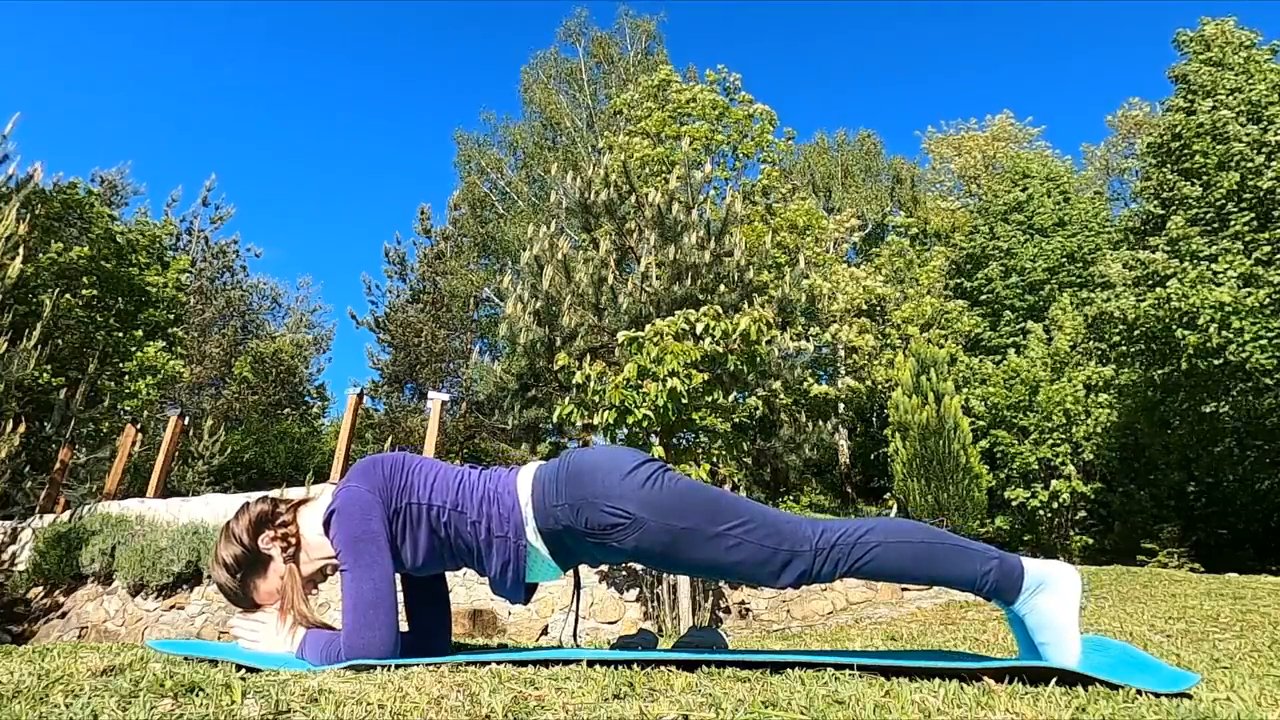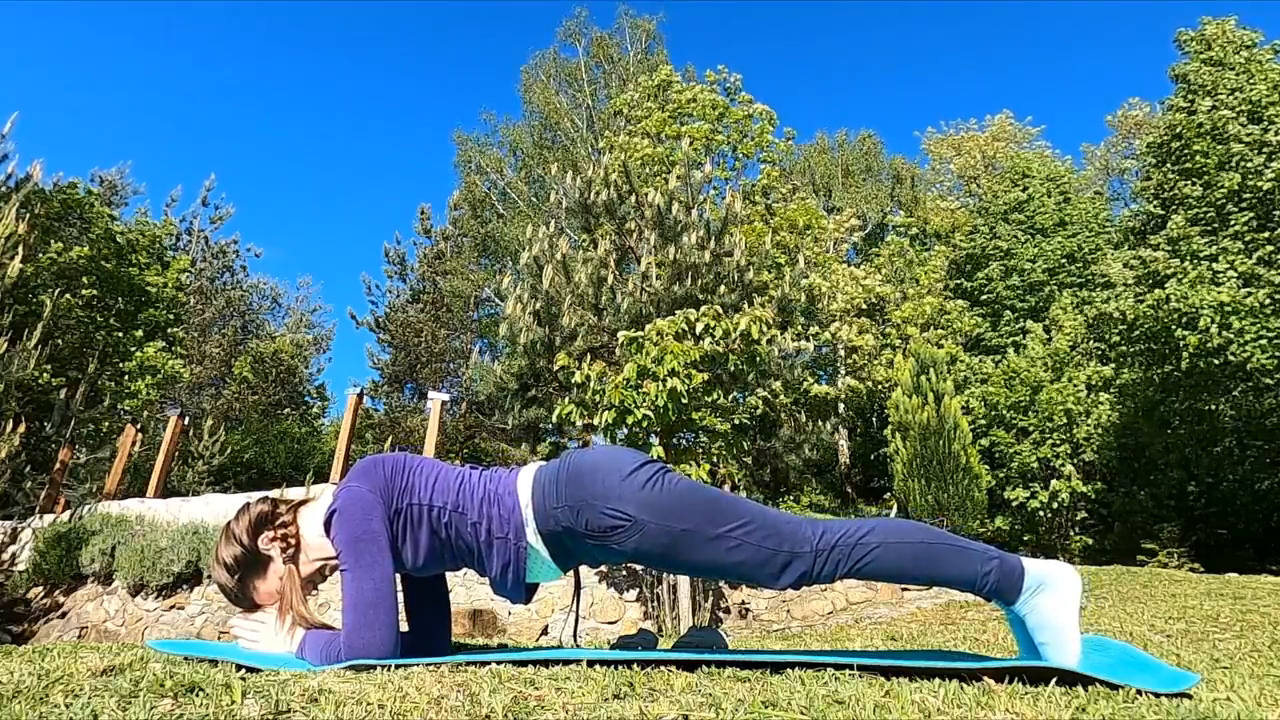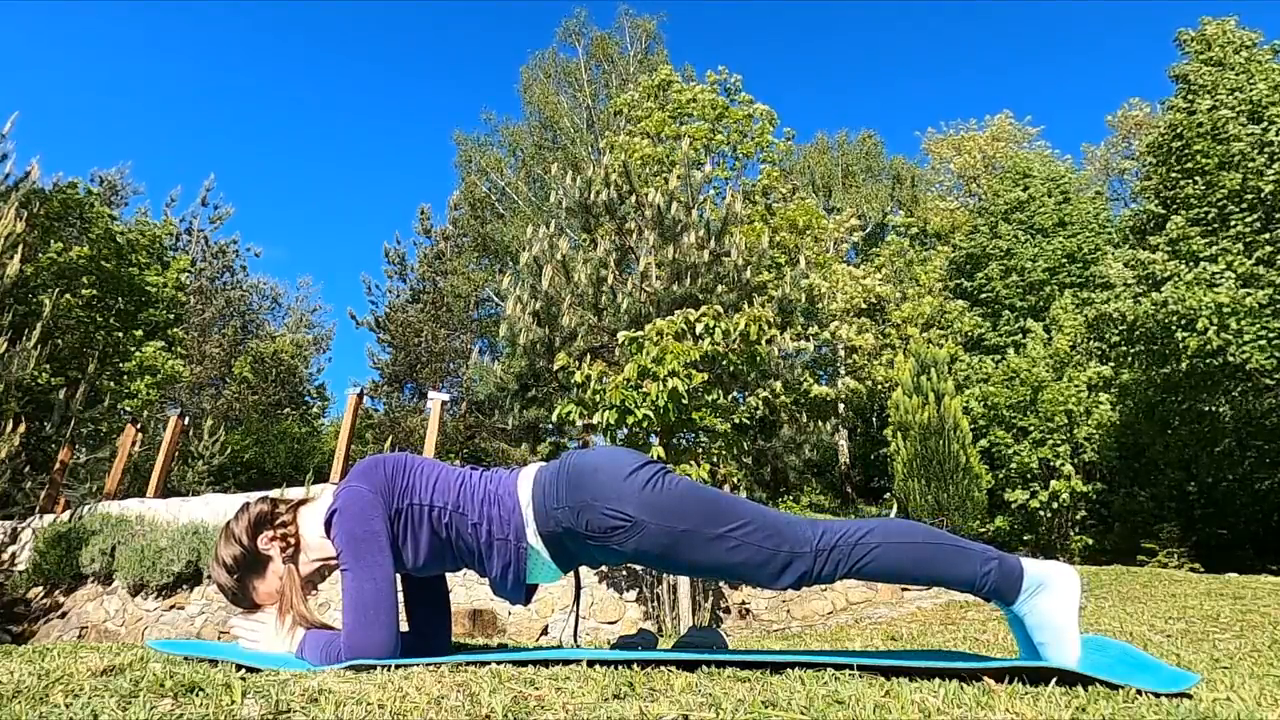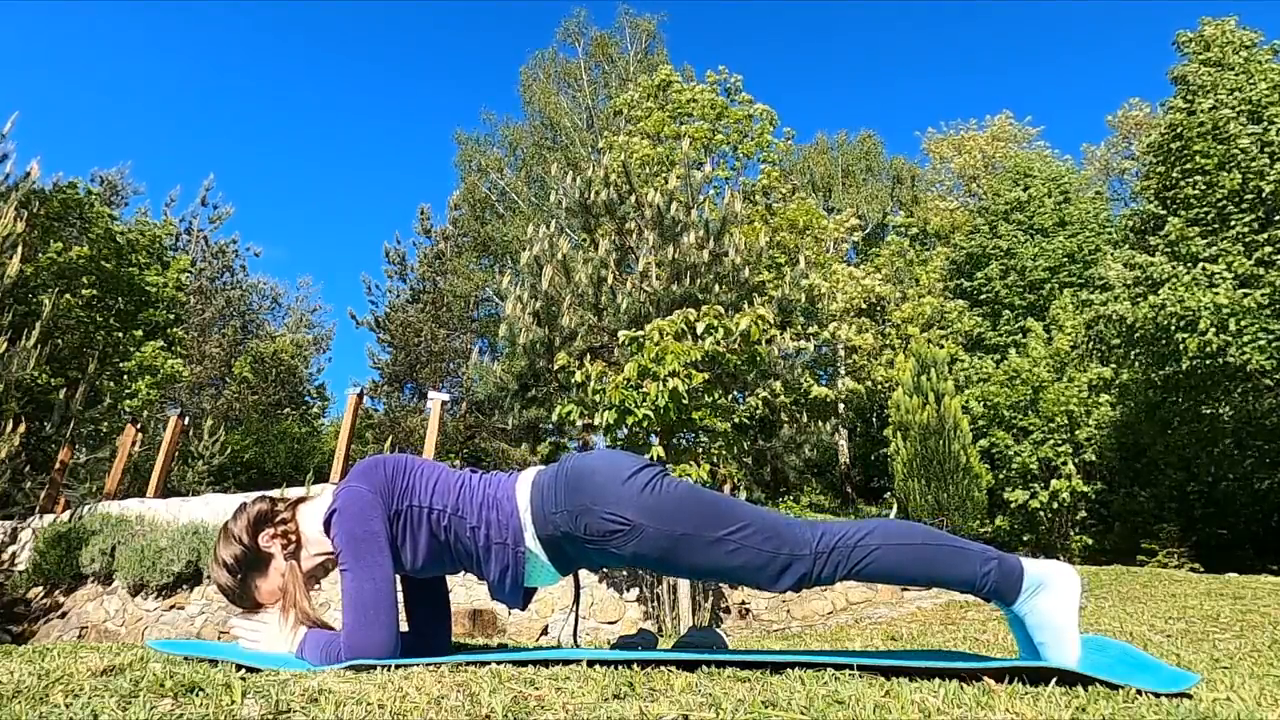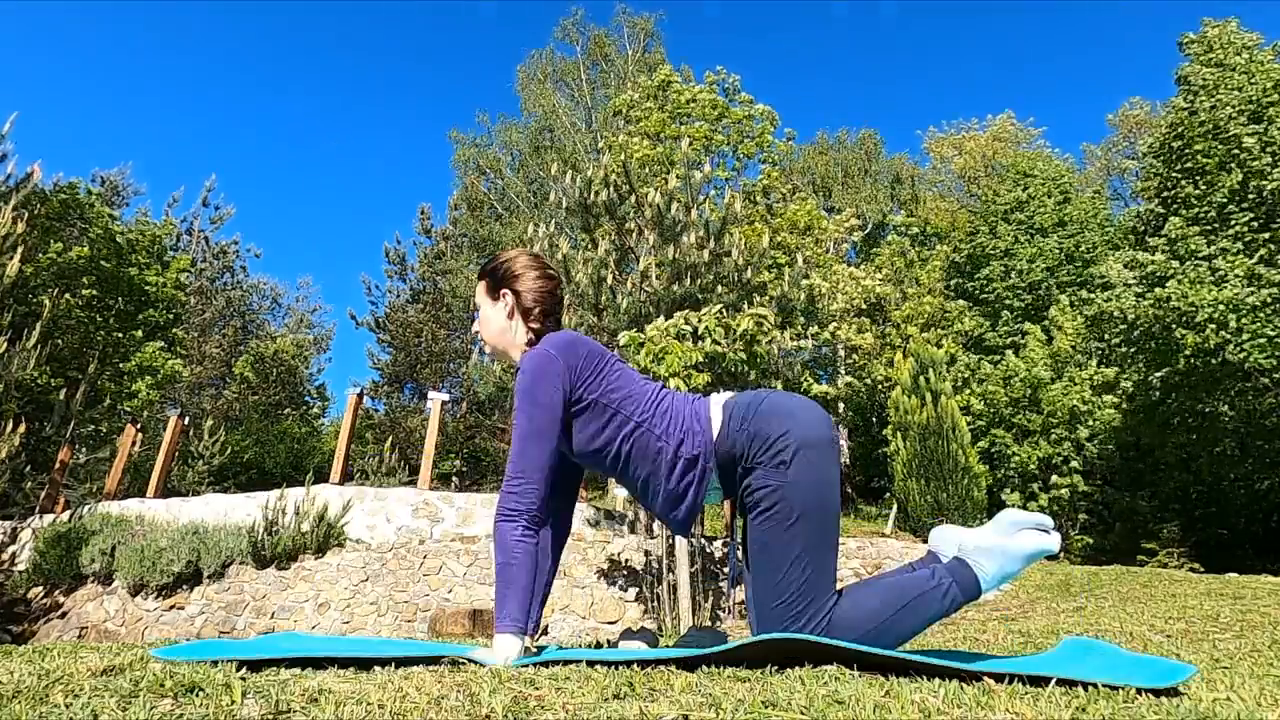
dt=0.5s
person 1, frame 1
left shoulder: (356, 501)
right shoulder: (387, 520)
left elbow: (374, 647)
right elbow: (429, 643)
left wrist: (295, 641)
right wrist: (303, 623)
left hip: (595, 500)
right hip: (589, 503)
left knee: (808, 551)
right knee: (804, 548)
left ankle: (1022, 577)
right ankle: (1012, 581)
person 1, frame 2
left shoulder: (356, 503)
right shoulder: (384, 524)
left elbow: (373, 647)
right elbow: (426, 643)
left wrist: (294, 640)
right wrist: (299, 624)
left hip: (594, 503)
right hip: (588, 506)
left knee: (812, 552)
right knee: (808, 550)
left ankle: (1022, 580)
right ankle: (1015, 581)
person 1, frame 3
left shoulder: (358, 498)
right shoulder: (391, 521)
left elbow: (374, 645)
right elbow: (429, 642)
left wrist: (293, 640)
right wrist: (301, 625)
left hip: (597, 501)
right hip: (592, 503)
left knee: (809, 552)
right knee: (807, 549)
left ankle: (1021, 578)
right ankle: (1013, 581)
person 1, frame 4
left shoulder: (359, 497)
right shoulder: (385, 518)
left elbow: (373, 646)
right elbow: (428, 642)
left wrist: (293, 639)
right wrist: (302, 622)
left hip: (594, 507)
right hip: (587, 511)
left knee: (813, 554)
right knee: (813, 551)
left ankle: (1021, 579)
right ankle: (1015, 580)
person 1, frame 5
left shoulder: (549, 360)
right shoulder: (553, 371)
left elbow: (521, 511)
right elbow: (549, 520)
left wrist: (505, 644)
right wrist: (518, 636)
left hip: (772, 441)
right hip: (761, 448)
left knee: (806, 641)
right knee: (801, 634)
left ankle: (975, 563)
right ankle: (955, 556)
